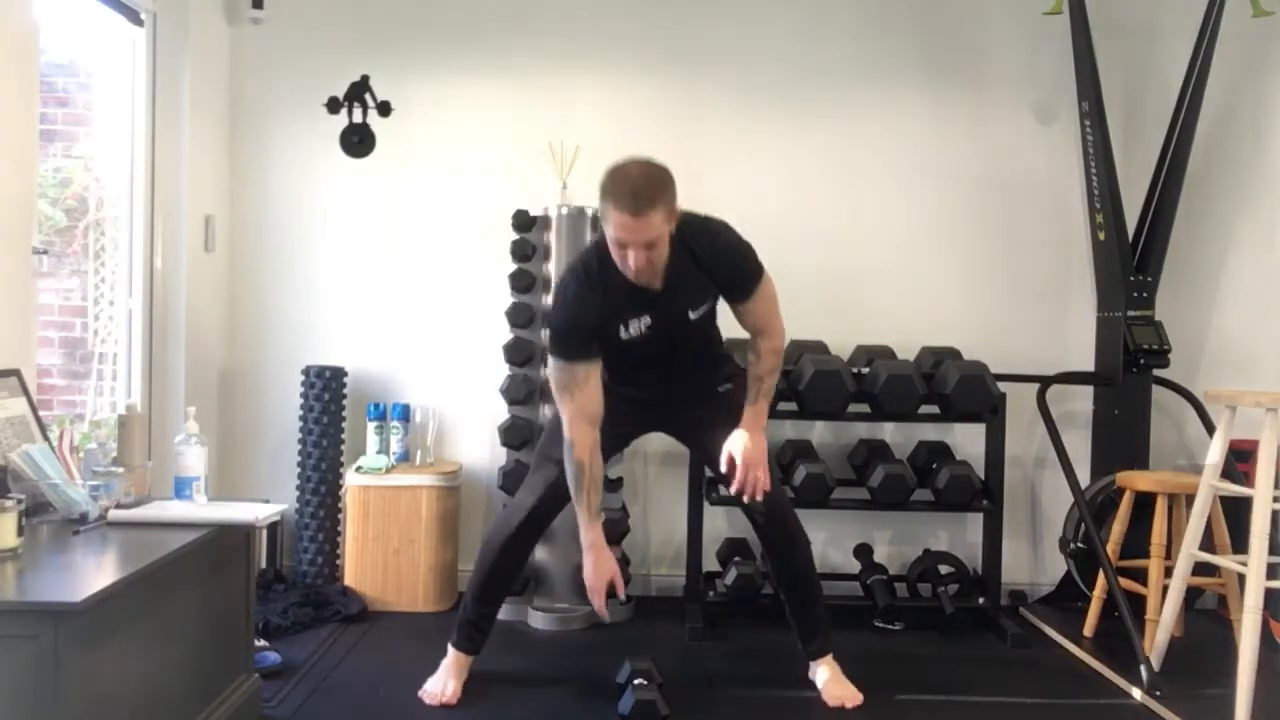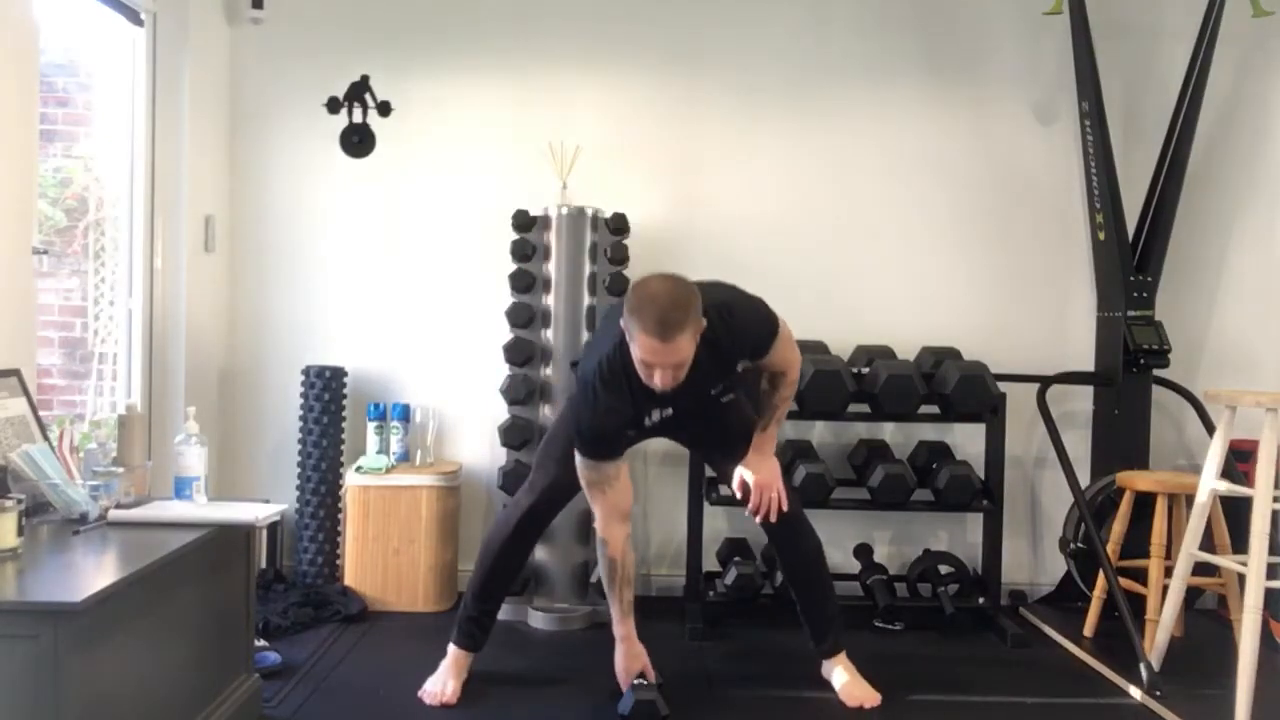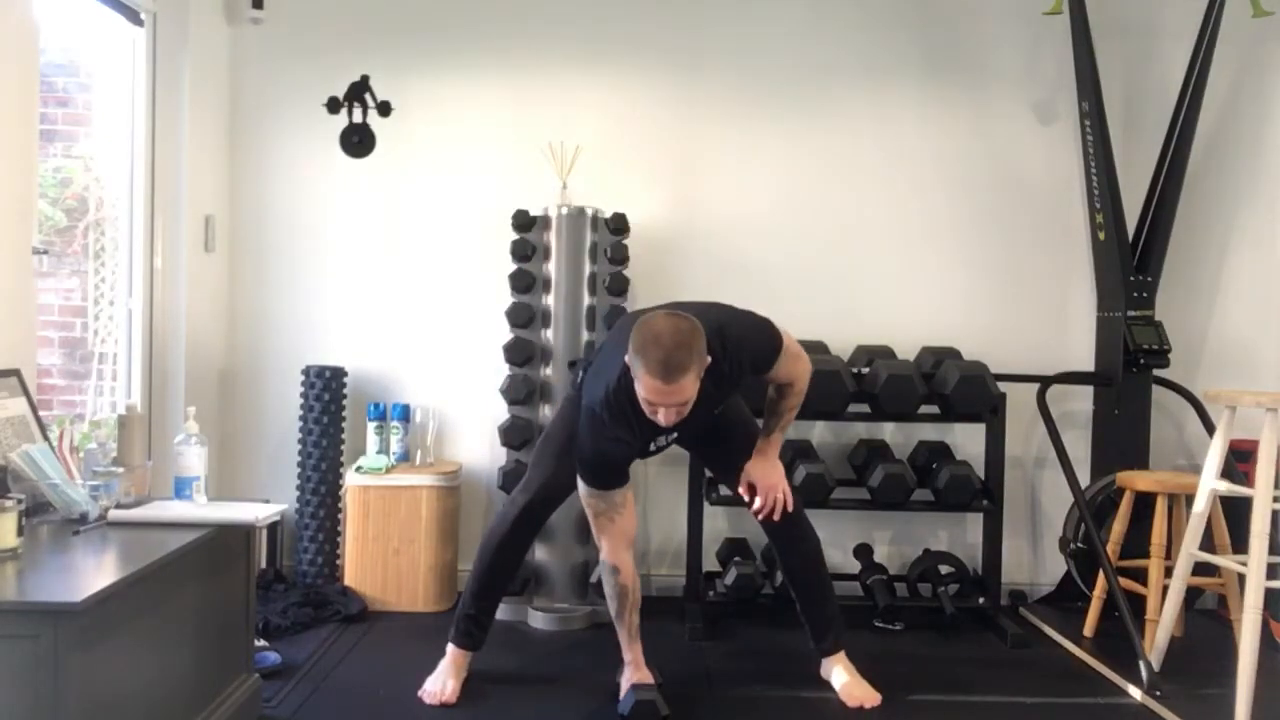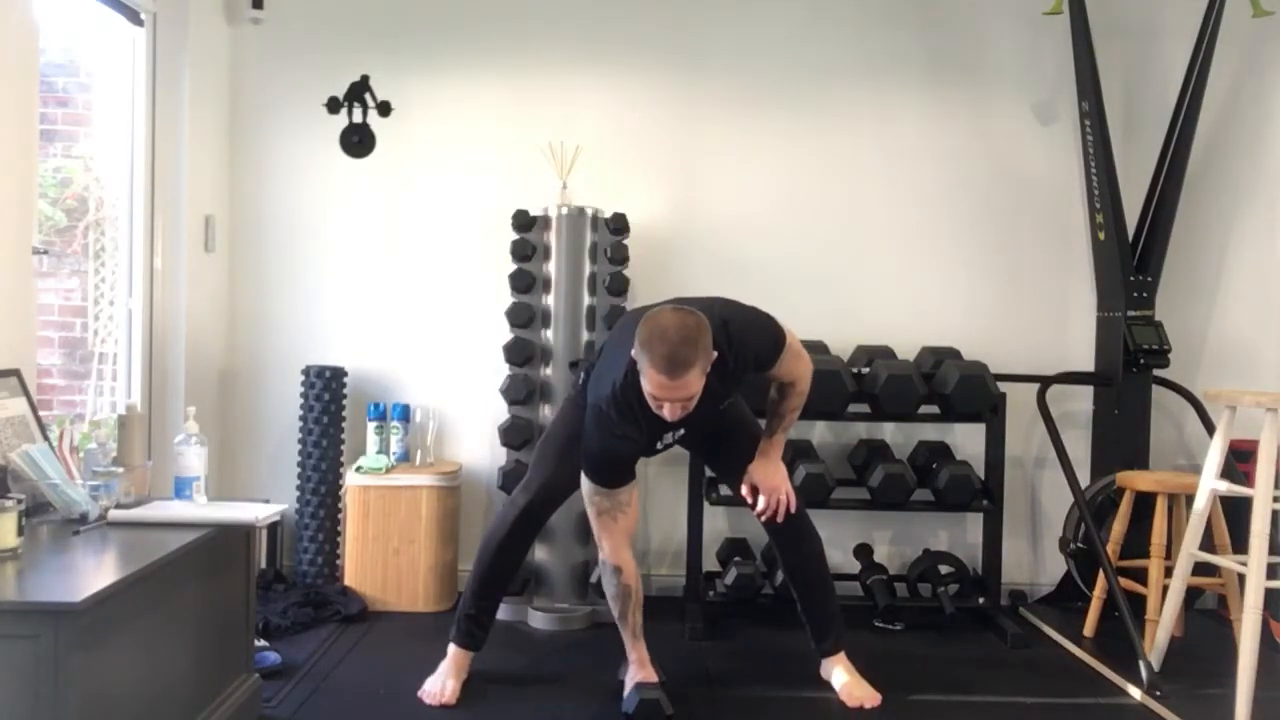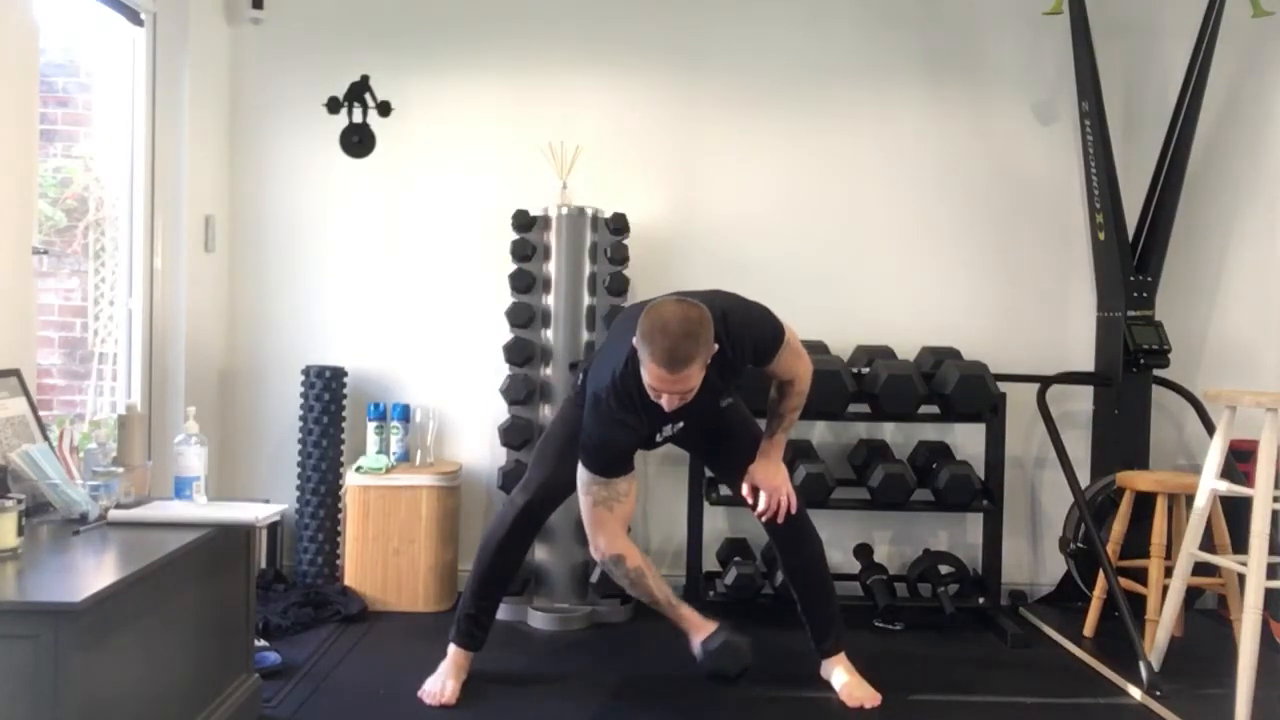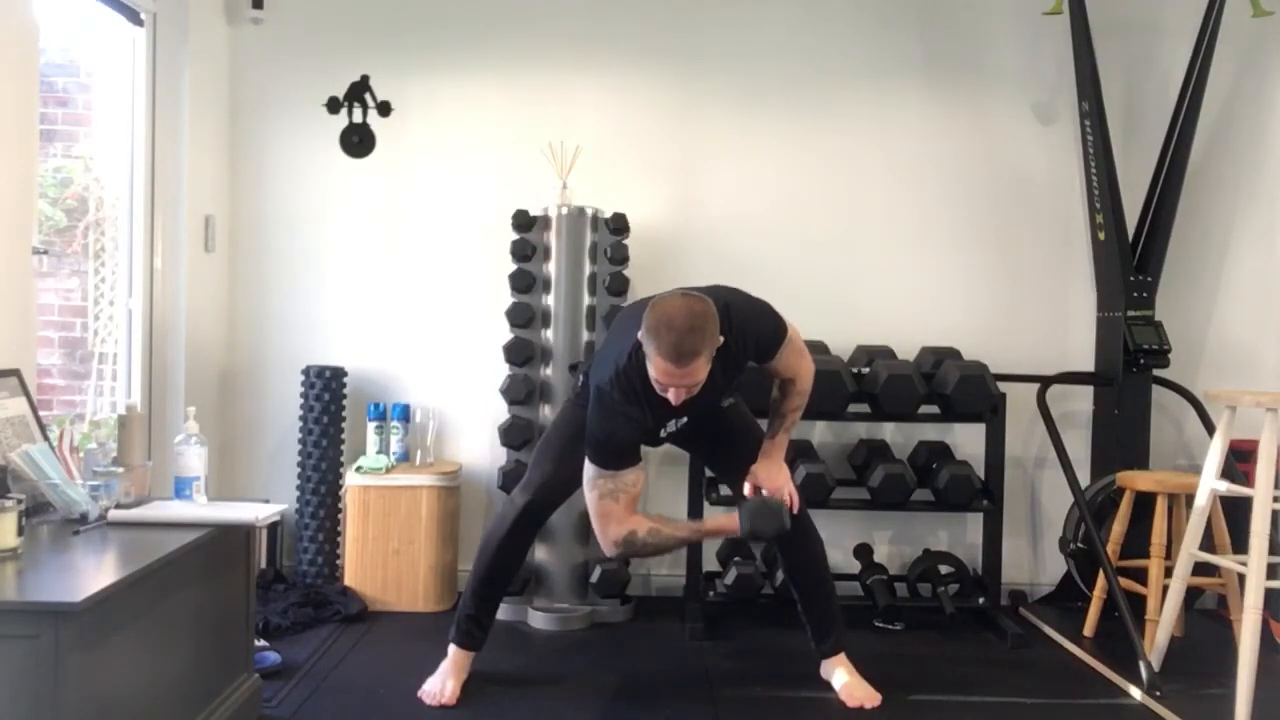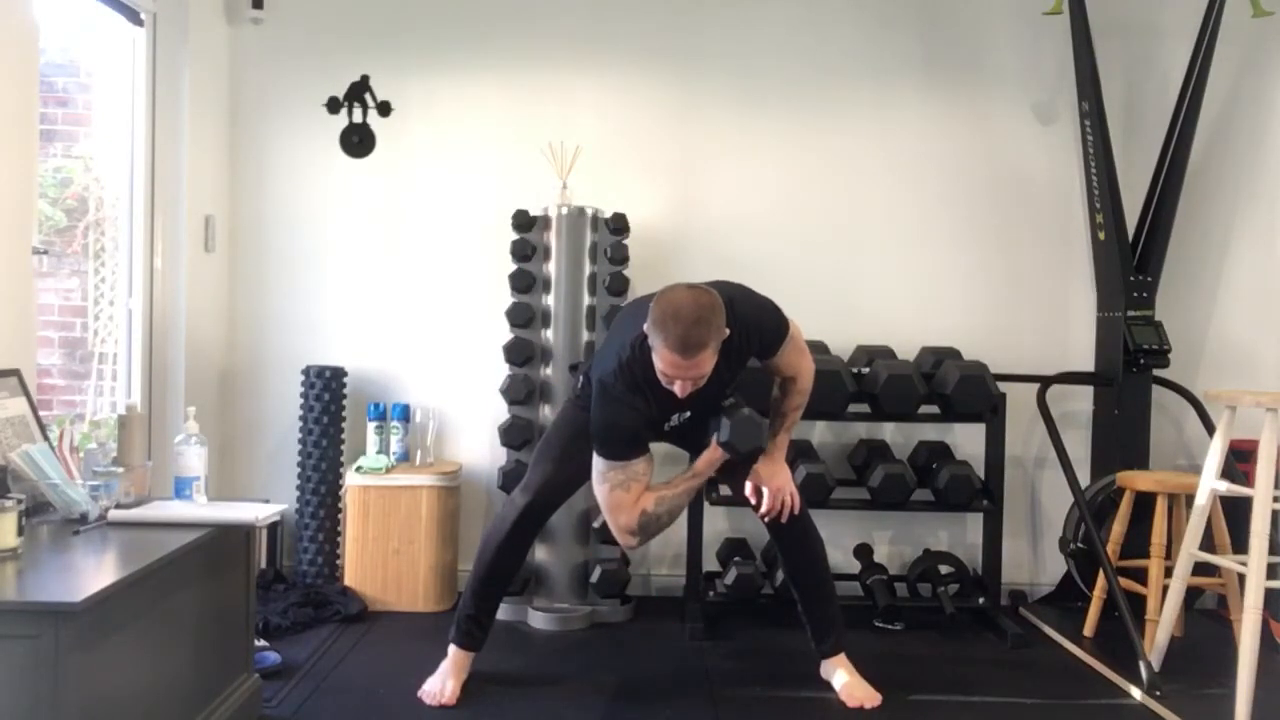
dt=0.4s
person 1, frame 1
left shoulder: (718, 246)
right shoulder: (579, 289)
left elbow: (769, 336)
right elbow: (580, 427)
left wrist: (751, 427)
right wrist: (594, 544)
left hip: (706, 390)
right hip: (612, 392)
left knee: (771, 507)
right knee: (529, 509)
left ankle: (820, 658)
right ankle: (459, 655)
person 1, frame 2
left shoulder: (738, 316)
right shoulder: (601, 382)
left elbow: (785, 366)
right elbow: (612, 524)
left wrist: (761, 449)
right wrist: (625, 638)
left hip: (711, 398)
right hip: (621, 407)
left knee: (779, 507)
right knee: (532, 504)
left ankle: (833, 658)
right ankle: (459, 654)
person 1, frame 3
left shoulder: (740, 337)
right shoulder: (604, 410)
left elbow: (795, 371)
right elbow: (616, 551)
left wrist: (766, 452)
right wrist: (633, 663)
right hip: (603, 394)
left knee: (778, 505)
right knee: (529, 503)
left ankle: (833, 657)
right ankle: (458, 653)
person 1, frame 4
left shoulder: (744, 332)
right shoulder: (611, 408)
left elbow: (797, 373)
right elbow: (614, 549)
left wrist: (769, 455)
right wrist: (638, 661)
right hip: (603, 395)
left knee: (781, 505)
right knee: (531, 502)
left ankle: (833, 657)
right ankle: (459, 653)
person 1, frame 5
left shoulder: (743, 324)
right shoulder: (611, 396)
left elbow: (796, 372)
right elbow: (607, 542)
left wrist: (770, 455)
right wrist: (691, 623)
left hip: (711, 406)
right hip: (609, 400)
left knee: (782, 506)
right knee: (529, 503)
left ankle: (833, 657)
right ankle: (459, 653)
person 1, frame 6
left shoulder: (747, 320)
right shoulder: (615, 389)
left elbow: (798, 372)
right elbow: (615, 535)
left wrist: (772, 456)
right wrist: (722, 526)
left hip: (710, 407)
right hip: (604, 401)
left knee: (783, 504)
right knee: (530, 502)
left ankle: (833, 657)
right ankle: (460, 653)
person 1, frame 7
left shoulder: (750, 315)
right shoulder: (618, 380)
left elbow: (797, 370)
right elbow: (629, 527)
left wrist: (773, 455)
right wrist: (710, 461)
left hip: (711, 408)
right hip: (605, 400)
left knee: (783, 503)
right knee: (531, 501)
left ankle: (833, 657)
right ankle: (459, 653)
